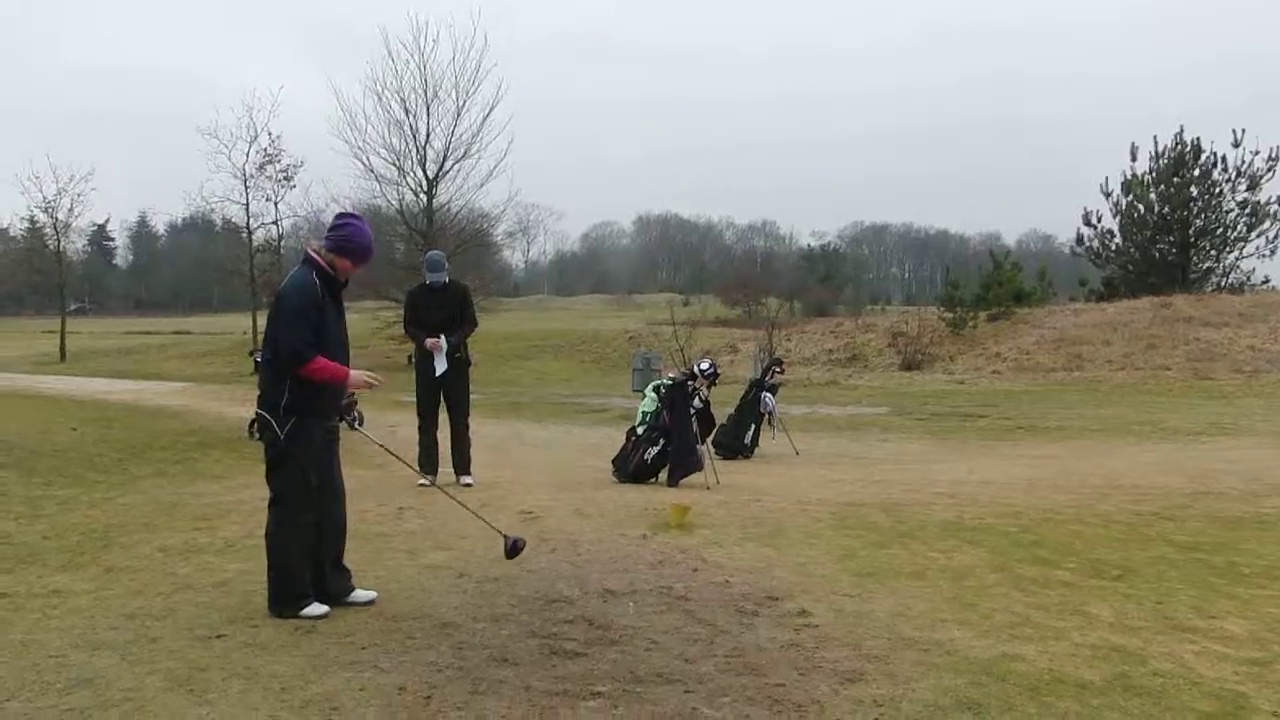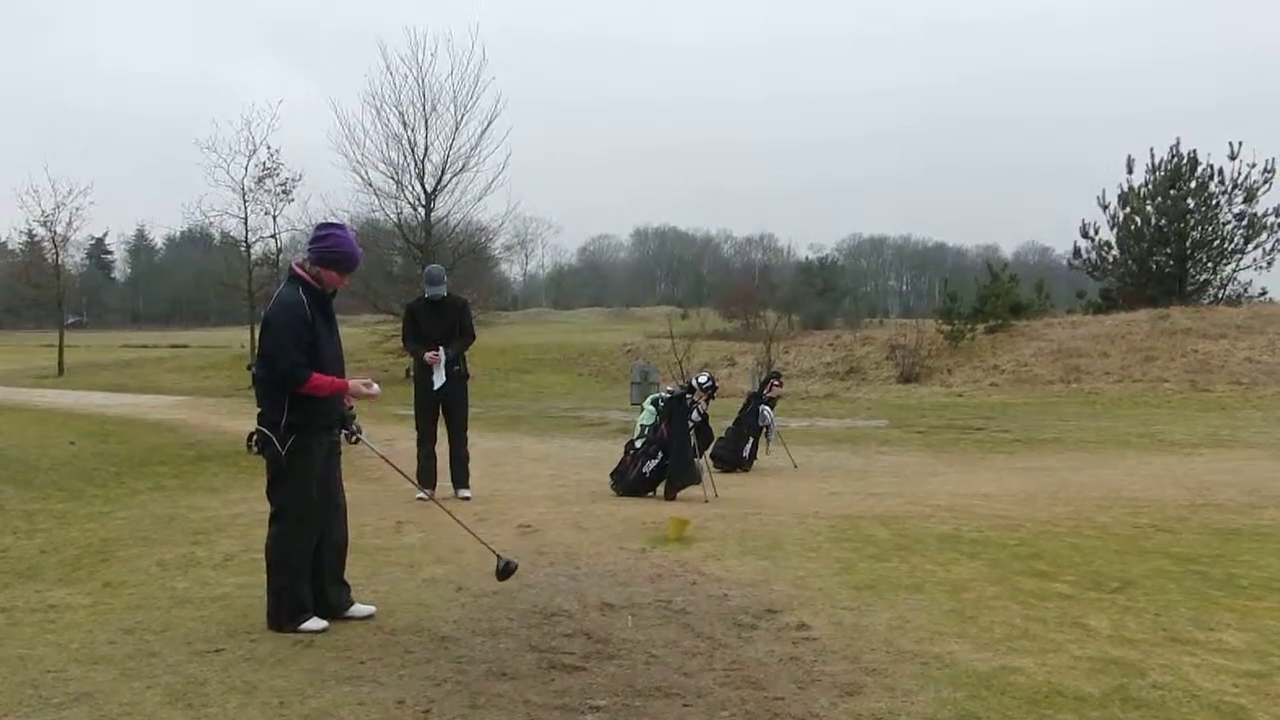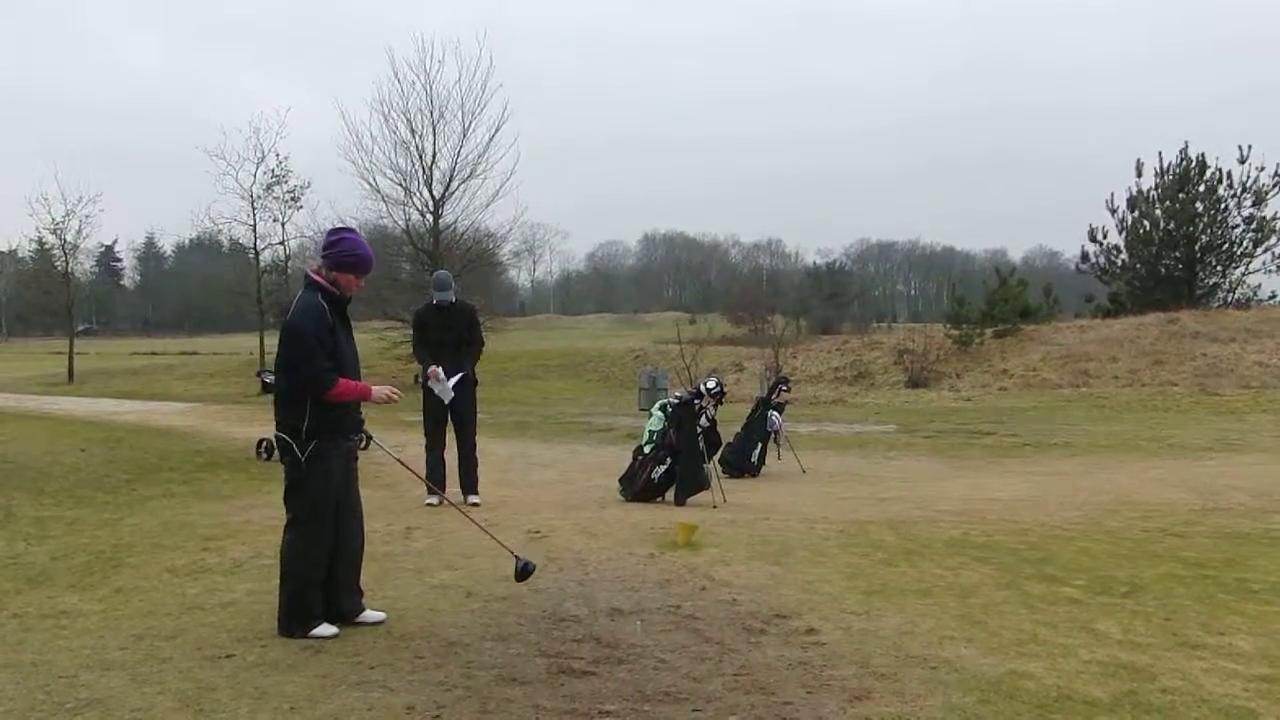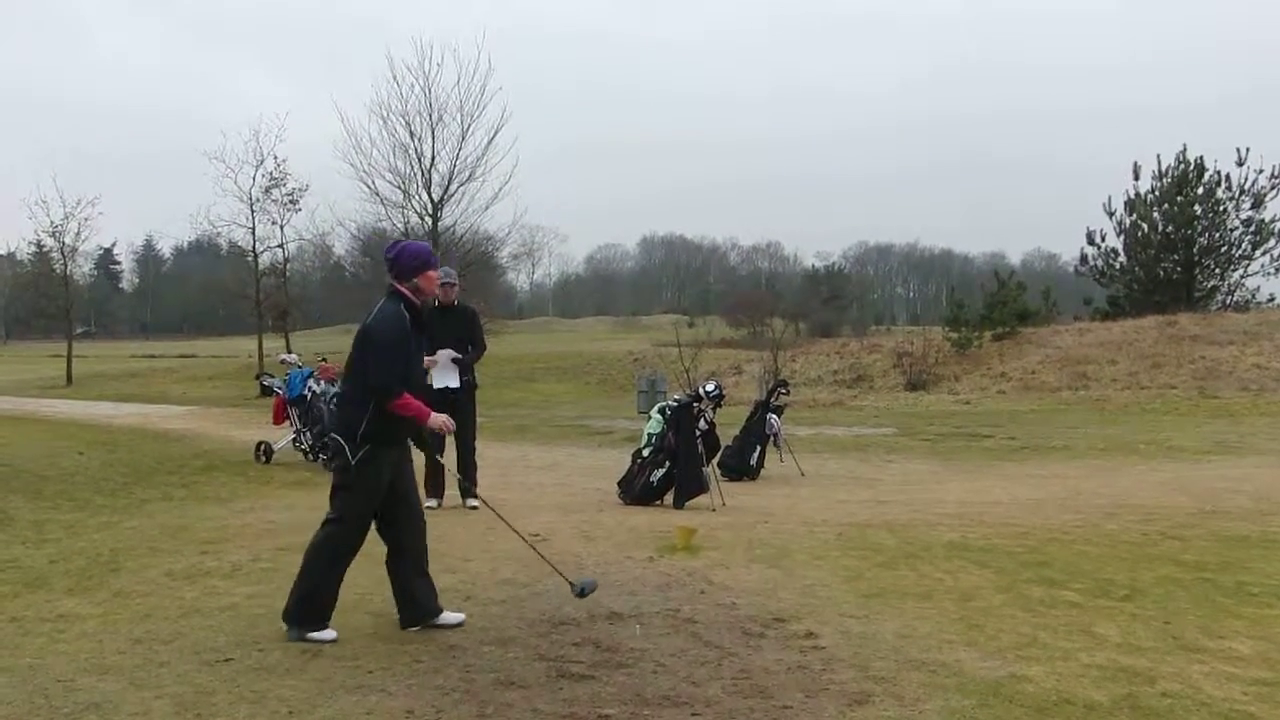
dt=1s
person 1, frame 1
left shoulder: (328, 284)
right shoulder: (300, 287)
right elbow: (297, 356)
left wrist: (340, 395)
right wrist: (346, 377)
left hip: (319, 413)
right hip: (291, 416)
left knee: (329, 502)
right knee: (294, 506)
left ankle: (332, 584)
right ankle: (289, 596)
person 1, frame 2
left shoulder: (318, 299)
right shoulder: (289, 305)
right elbow: (292, 374)
left wrist: (341, 403)
right wrist: (344, 388)
left hip: (321, 429)
right hip: (292, 433)
left knee: (331, 517)
right knee: (295, 521)
left ankle: (331, 598)
right ankle: (288, 611)
person 1, frame 3
left shoulder: (331, 306)
right shoulder: (308, 312)
right elbow: (317, 381)
left wrist: (353, 414)
right wrist: (368, 392)
left hip: (336, 435)
right hip: (310, 438)
left knee: (346, 523)
right knee: (310, 527)
left ankle: (343, 604)
right ankle: (298, 617)
person 1, frame 4
left shoulder: (406, 316)
right shoulder: (389, 321)
right elbow: (384, 391)
left wrist: (420, 419)
right wrist: (426, 417)
left hip: (389, 440)
right hip: (364, 441)
left knee: (406, 525)
right knee: (345, 529)
left ankle: (420, 608)
right ankle: (304, 616)
person 2, frame 1
left shoulder: (461, 291)
right shoulder: (415, 294)
left elbow: (470, 323)
right elbow: (409, 327)
left wrist: (453, 341)
right wrist: (424, 340)
left hip: (456, 358)
right hip: (426, 360)
left knee: (460, 417)
right knee: (426, 418)
left ankle: (463, 471)
right ankle: (427, 470)
person 2, frame 2
left shoulder: (459, 304)
right shoulder: (414, 308)
left elbow: (468, 336)
right elbow: (408, 340)
left wrist: (450, 353)
right wrist: (423, 354)
left hip: (454, 372)
right hip: (424, 374)
left knee: (458, 431)
right knee: (425, 432)
left ankle: (461, 484)
right ankle: (426, 484)
person 2, frame 3
left shoulder: (467, 310)
right shoulder: (422, 314)
left elbow: (477, 344)
right elbow: (418, 347)
left wrist: (465, 369)
right wrist: (429, 366)
left hip: (463, 380)
right hip: (433, 382)
left knee: (467, 438)
right knee: (434, 438)
left ankle: (470, 490)
right ankle: (435, 490)
person 2, frame 4
left shoulder: (469, 314)
right shoulder: (426, 315)
left elbow: (480, 346)
left wrist: (467, 360)
right wrist: (423, 359)
left hip: (463, 383)
right hip: (434, 383)
left knee: (466, 441)
right knee: (433, 441)
left ankle: (469, 492)
right ankle: (434, 494)
